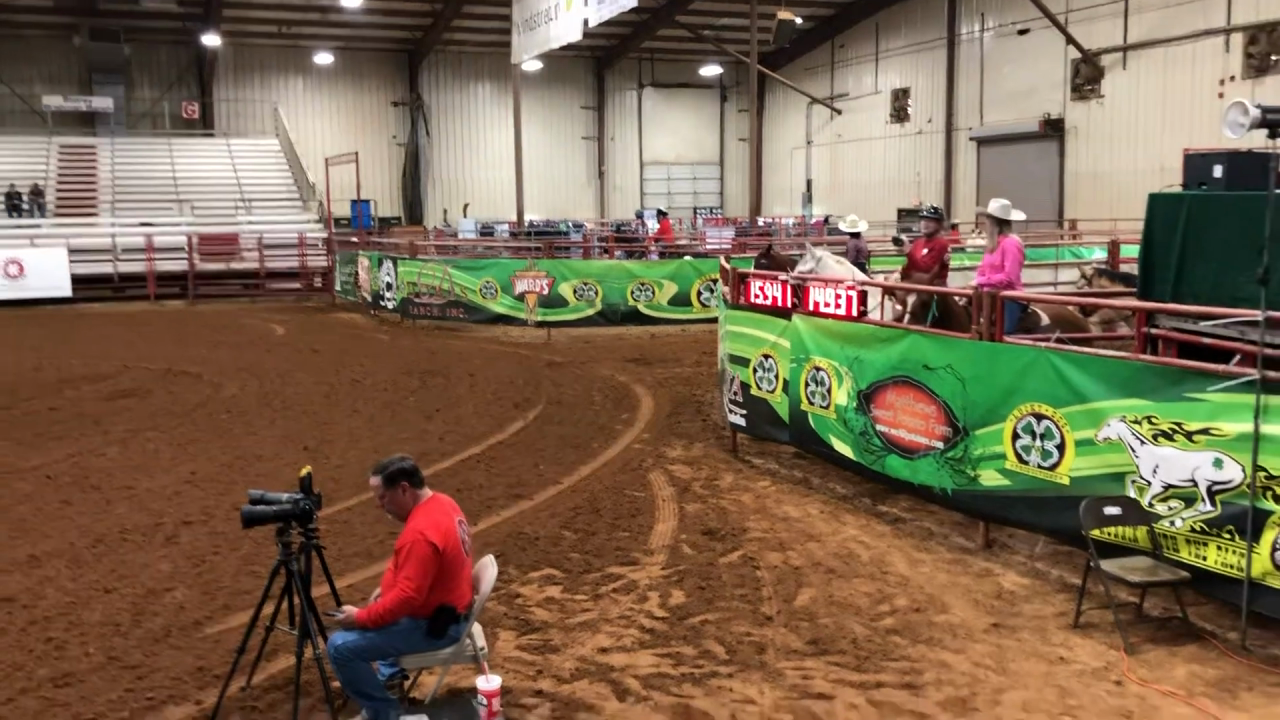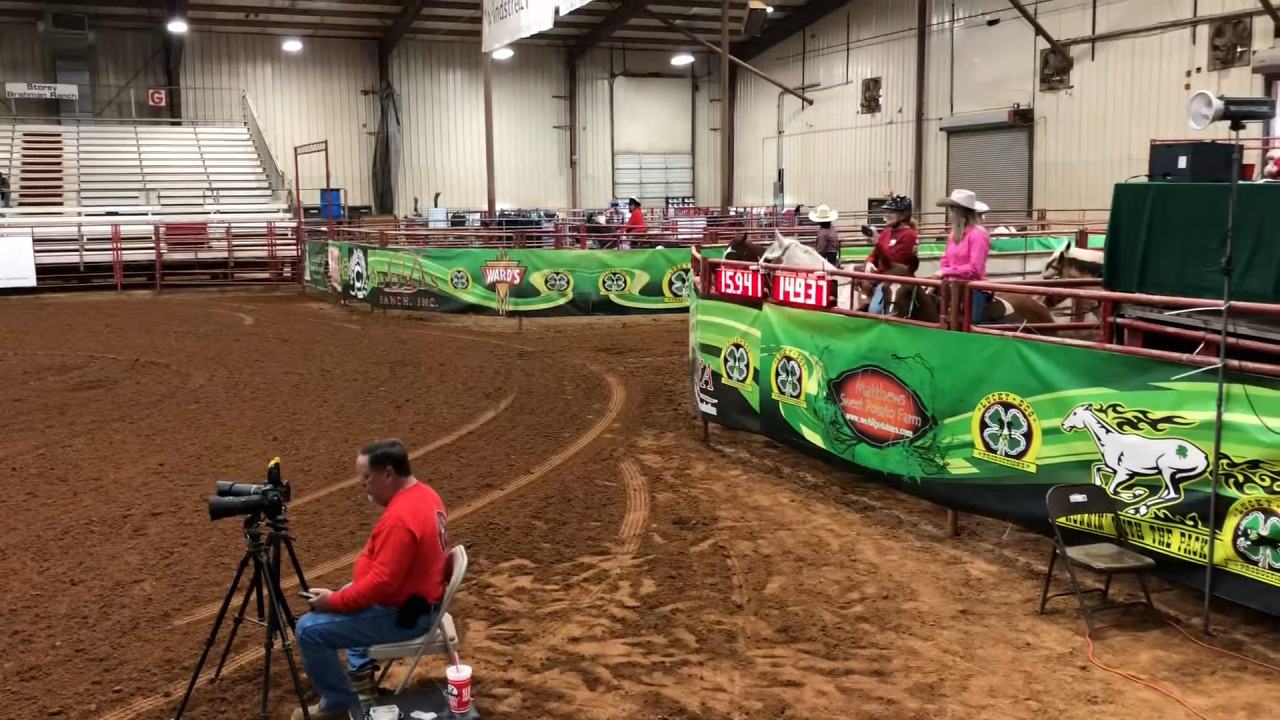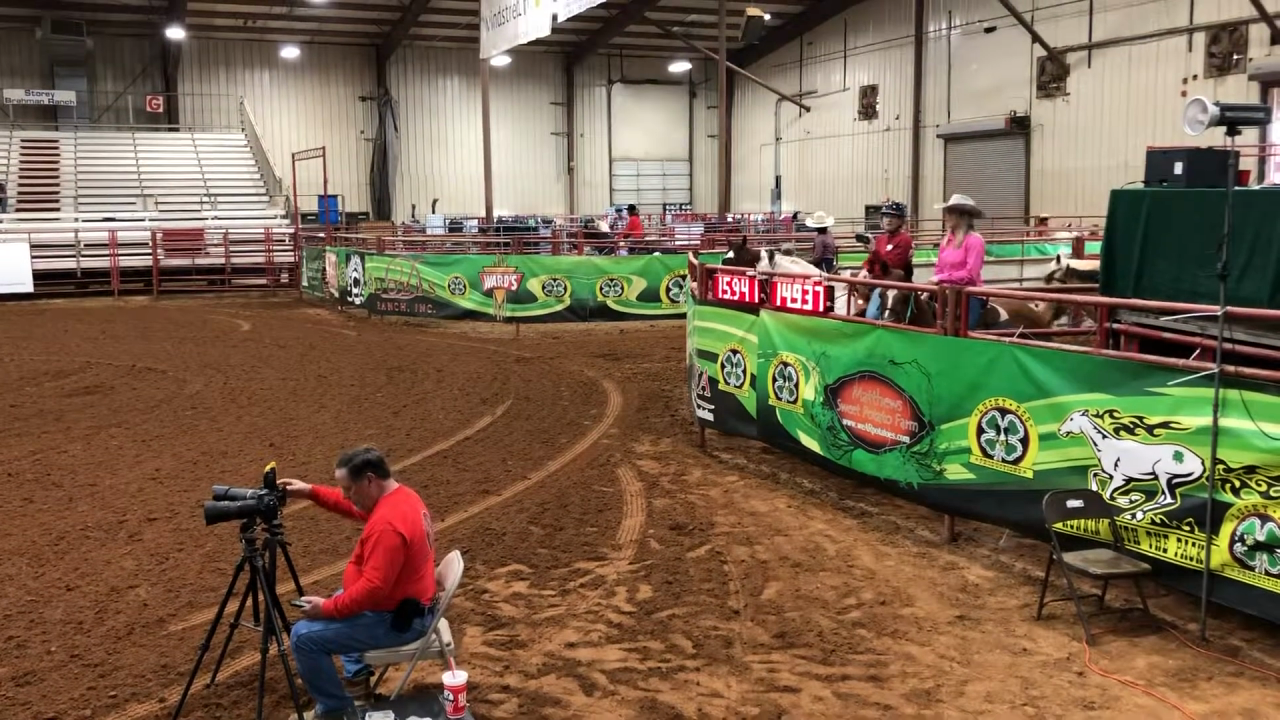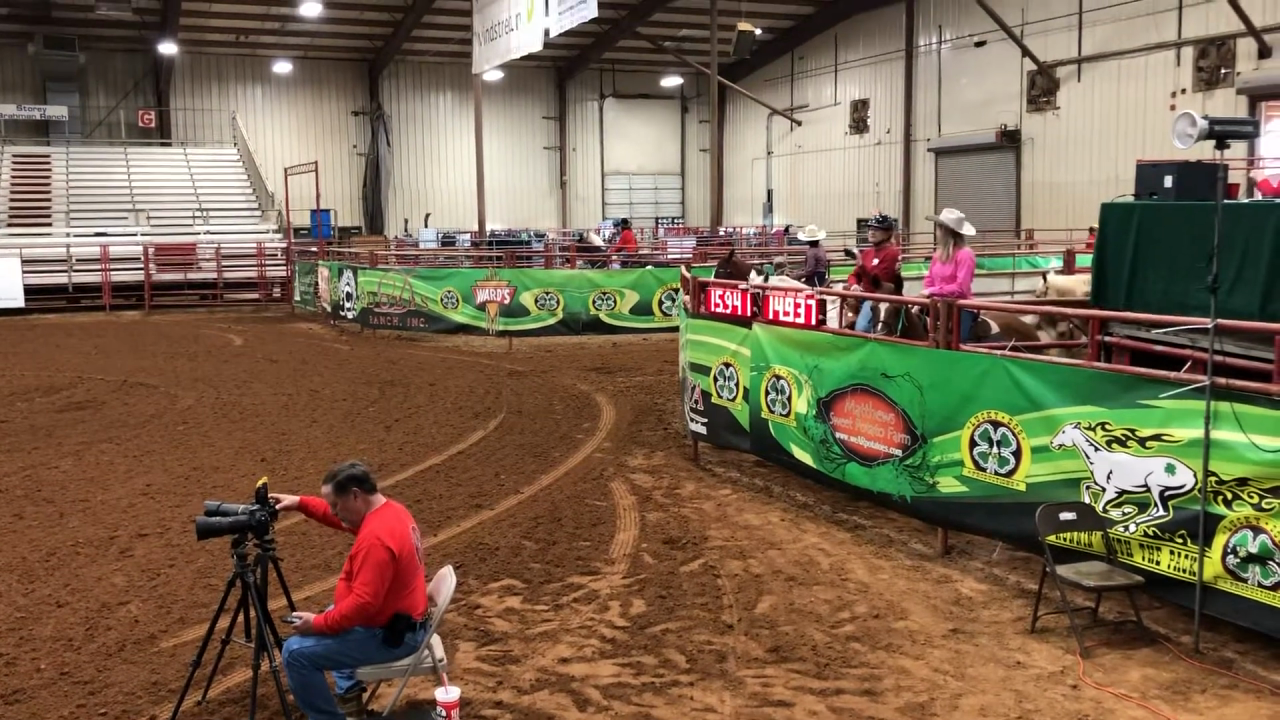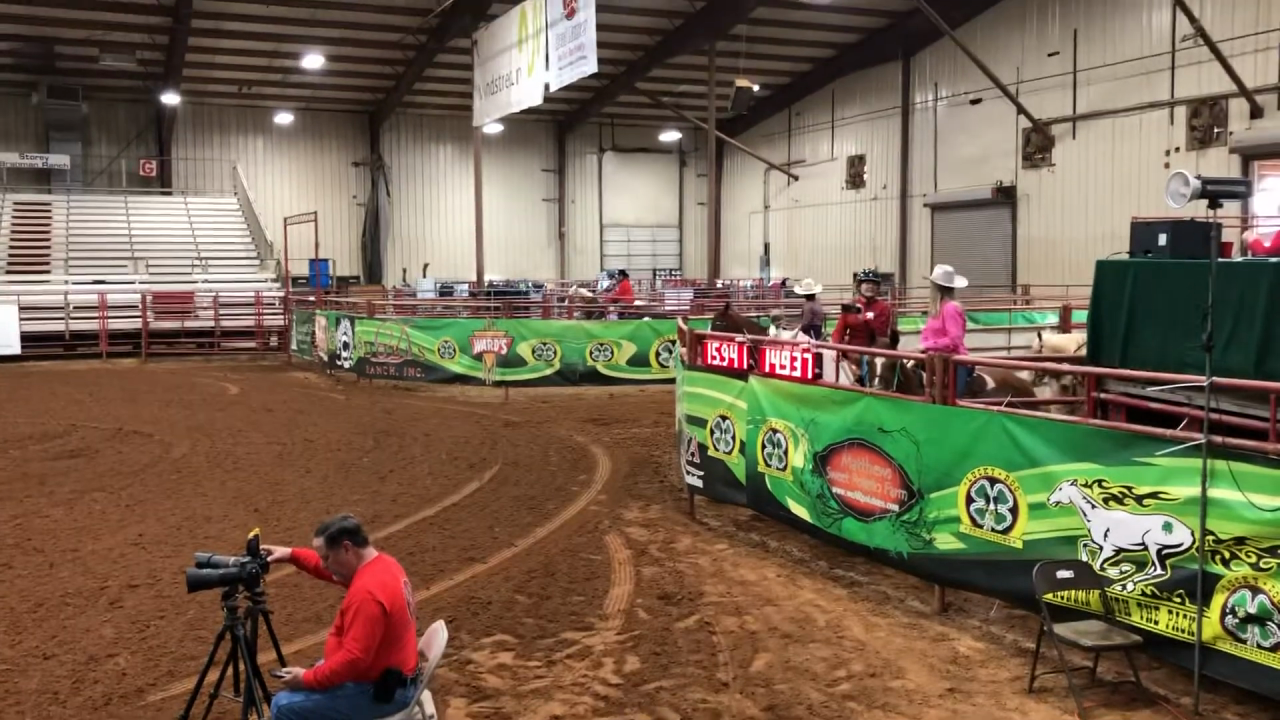
dt=1s
person 1, frame 1
left shoulder: (421, 532)
right shoulder: (443, 503)
left elbow: (407, 597)
left wrist: (361, 617)
right wrist: (388, 588)
left hip: (433, 625)
right hip: (447, 610)
left knee: (340, 646)
right knee: (378, 609)
right ankle: (390, 673)
person 1, frame 2
left shoulder: (400, 518)
right shoulder: (425, 494)
left elbow: (381, 584)
left wrist: (334, 600)
left hip: (403, 615)
right hip: (416, 601)
left knee: (309, 629)
right knee: (348, 596)
right ankle: (361, 669)
person 1, frame 3
left shoulder: (388, 523)
right shoulder: (402, 495)
left elbow: (373, 588)
right elbow: (354, 507)
left wrist: (327, 608)
right wrist: (311, 492)
left hip: (397, 619)
right hip: (407, 604)
left knee: (303, 636)
right knee: (341, 599)
right ankle: (357, 677)
person 1, frame 4
left shoulder: (376, 538)
right shoulder: (391, 509)
left elbow: (363, 604)
right elbow: (338, 515)
left wrist: (317, 623)
right wrist: (300, 503)
left hip: (390, 635)
right hip: (401, 620)
left knee: (295, 652)
right knee: (333, 614)
right ankle: (349, 692)
person 1, frame 5
left shoulder: (367, 592)
right shoulder: (384, 563)
left elbow: (354, 659)
right elbow: (331, 567)
left wrist: (306, 678)
right wrist: (292, 554)
left hip: (379, 691)
right hip: (391, 678)
right knee: (322, 669)
